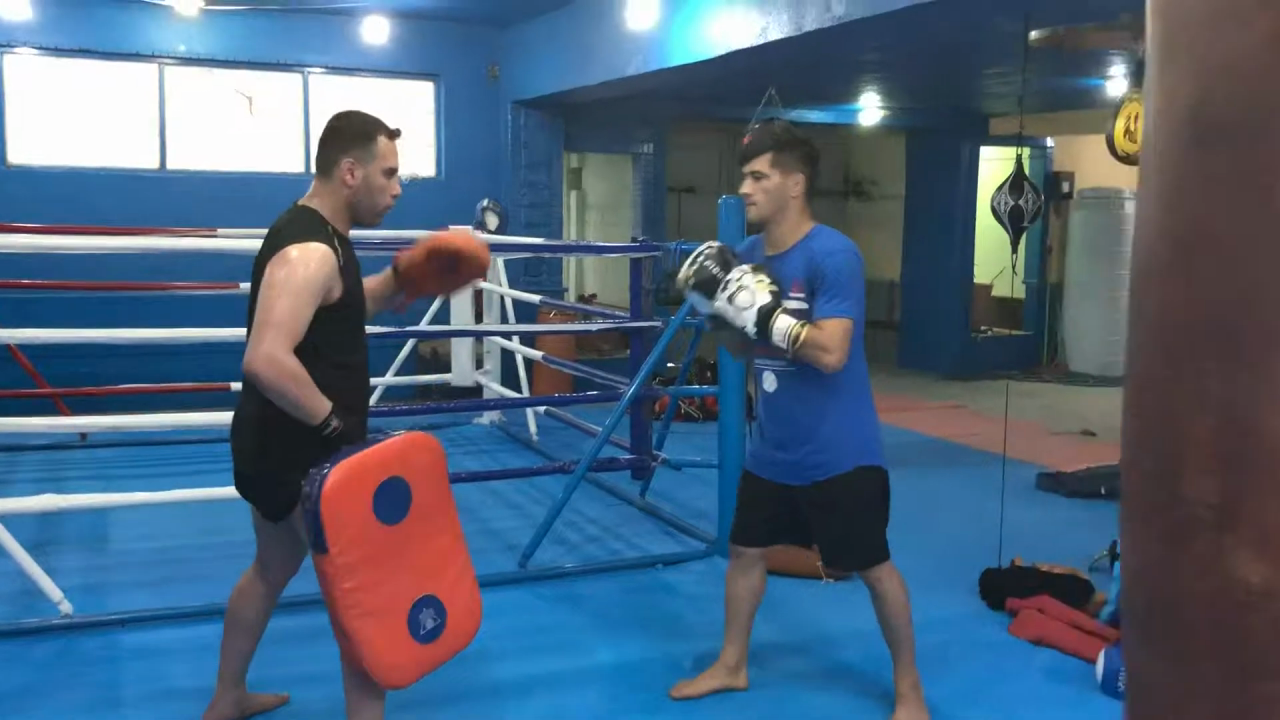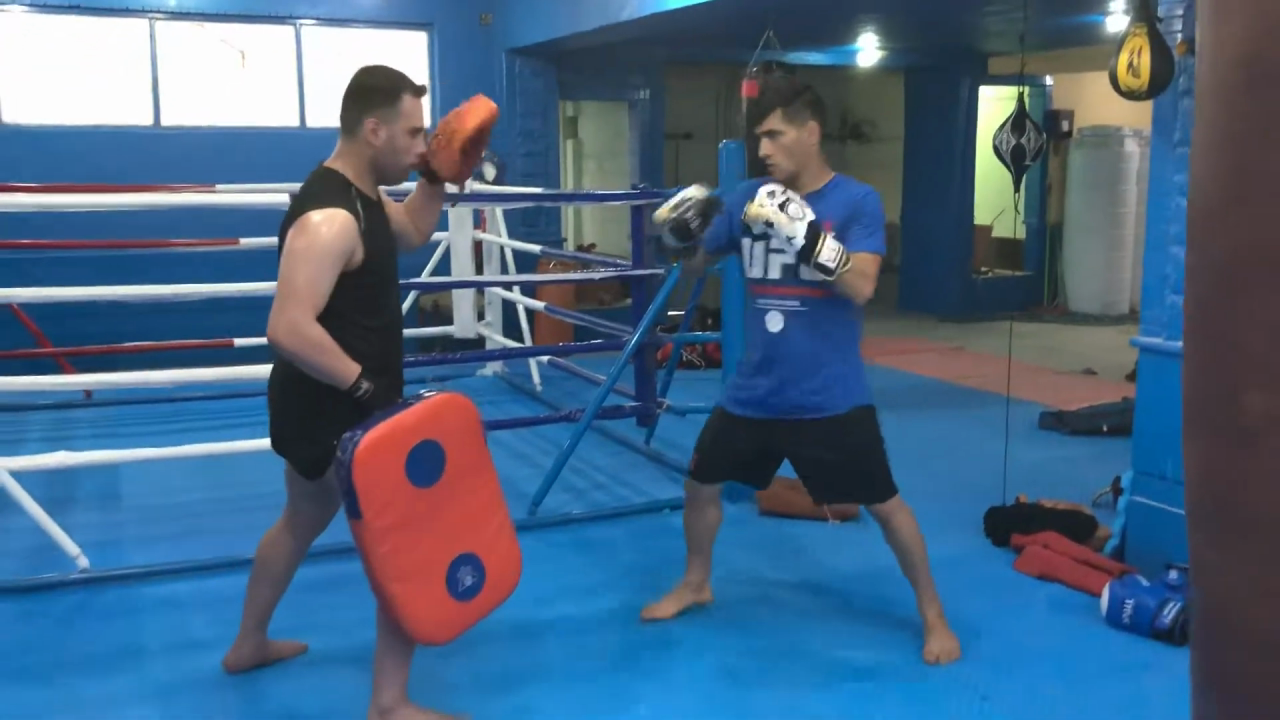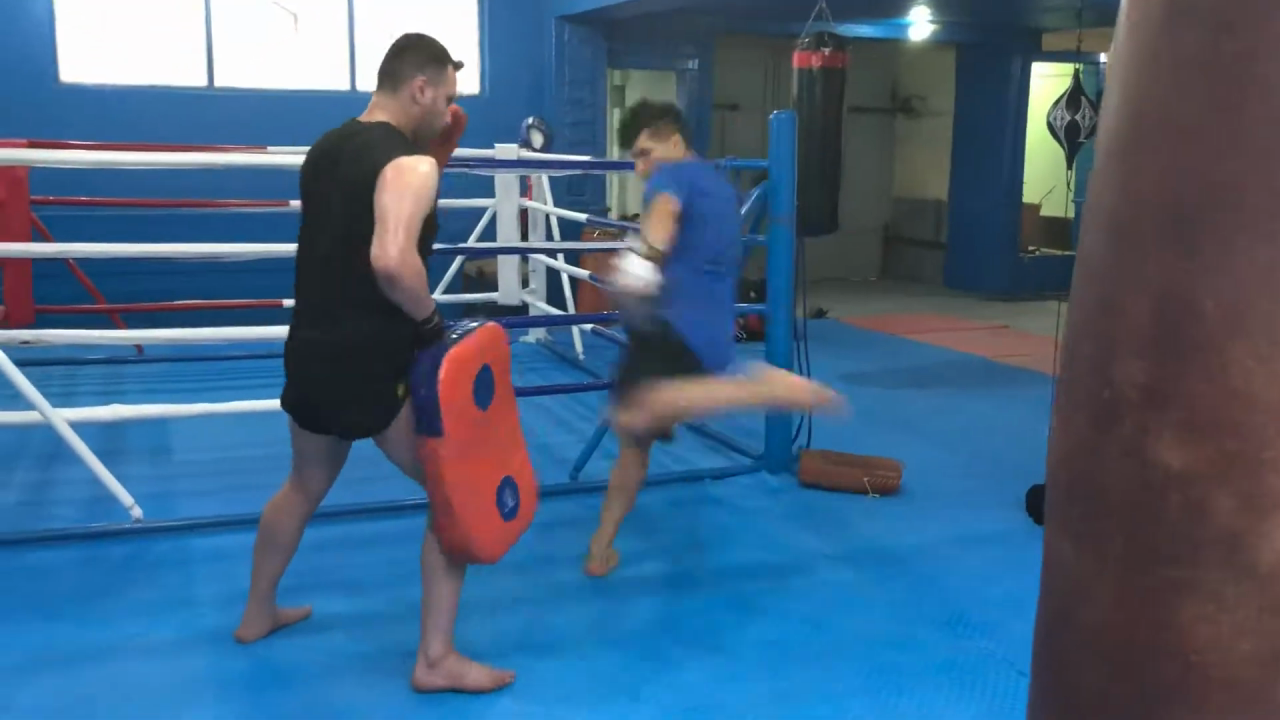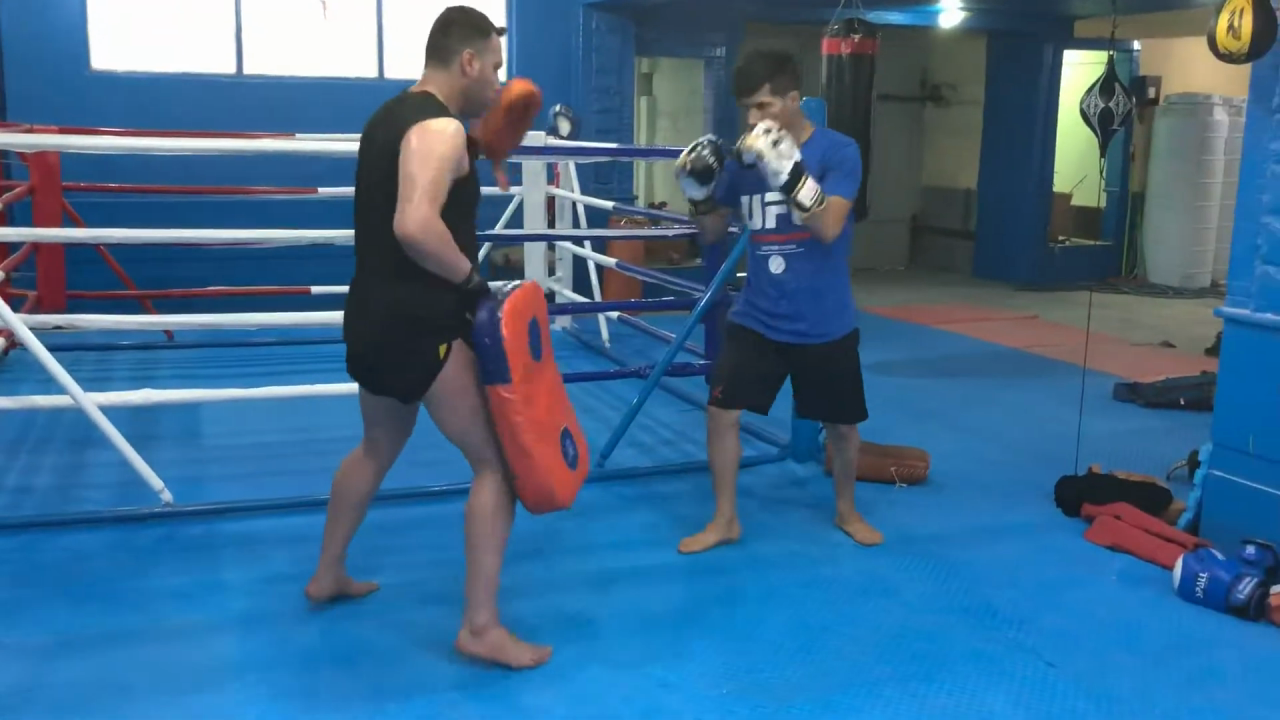
dt=1s
person 1, frame 1
left shoulder: (318, 235)
right shoulder: (309, 251)
left elbow: (352, 304)
right elbow: (266, 360)
left wrist: (402, 277)
right wrist: (336, 424)
left hip: (278, 445)
right hip: (300, 452)
left knee: (271, 570)
person 1, frame 2
left shoulder: (360, 194)
right shoulder: (329, 218)
left elbow: (410, 231)
right elbow: (288, 329)
left wrist: (434, 176)
right wrist: (365, 387)
left hip: (317, 407)
right hip: (337, 410)
left knee: (302, 520)
left ankle: (249, 642)
person 1, frame 3
left shoulder: (326, 149)
right shoulder: (412, 163)
right elbow: (392, 261)
right wrist: (431, 322)
left hip: (312, 353)
right hip: (378, 360)
left knee: (302, 487)
left ankle: (258, 613)
right ankle: (436, 659)
person 1, frame 4
left shoulder: (389, 116)
right shoulder: (438, 127)
right elbow: (415, 227)
left wrist: (477, 146)
right wrist: (471, 278)
left hip: (372, 316)
right hip: (422, 322)
left knee: (376, 447)
right knee: (496, 459)
left ankle: (328, 575)
right ankle: (481, 628)
person 2, frame 1
left shoulder: (833, 254)
right shoulder: (746, 254)
left elbow: (831, 353)
left wrist: (761, 312)
right wrist: (713, 303)
left hip: (840, 451)
right hip: (773, 448)
left knee: (872, 566)
right knee: (746, 552)
right ankle: (732, 664)
person 2, frame 2
left shoulder: (857, 201)
right shoulder: (745, 198)
left elbow: (860, 287)
right elbow: (698, 261)
left wrist: (802, 232)
right wrist: (679, 232)
left hip: (828, 394)
right hip: (752, 391)
left knee: (881, 501)
right knee: (700, 485)
left ankle: (932, 611)
right ankle: (694, 584)
person 2, frame 3
left shoulder: (678, 177)
right shoulder: (716, 192)
left elbow: (659, 219)
left wrist: (633, 266)
left hip: (677, 326)
right hip: (705, 341)
left knee: (638, 419)
right knee: (632, 432)
left ankle: (780, 388)
right ankle: (602, 543)
person 2, frame 4
left shoulder: (839, 150)
right shoulder: (745, 157)
left elbow: (830, 228)
right elbow: (711, 231)
left wrist: (786, 167)
right wrist: (696, 191)
left hip: (826, 326)
right hip: (757, 321)
left knee: (845, 425)
right knee: (722, 415)
left ankle: (846, 509)
right ankle: (725, 519)
